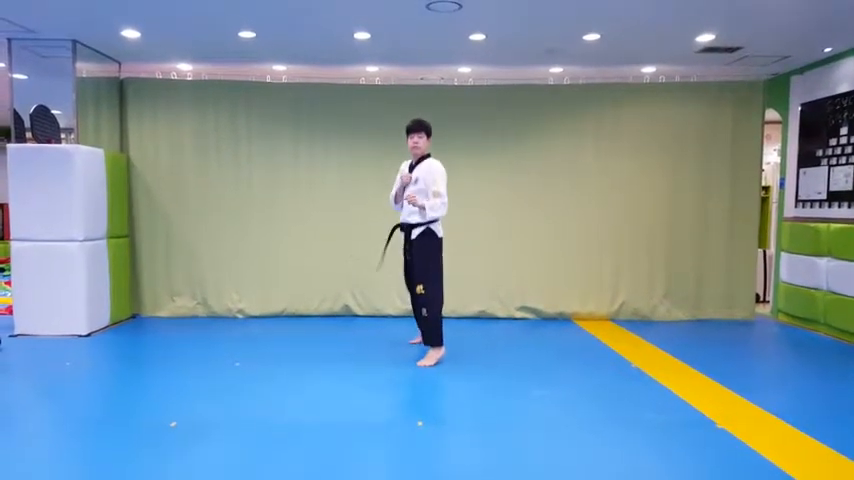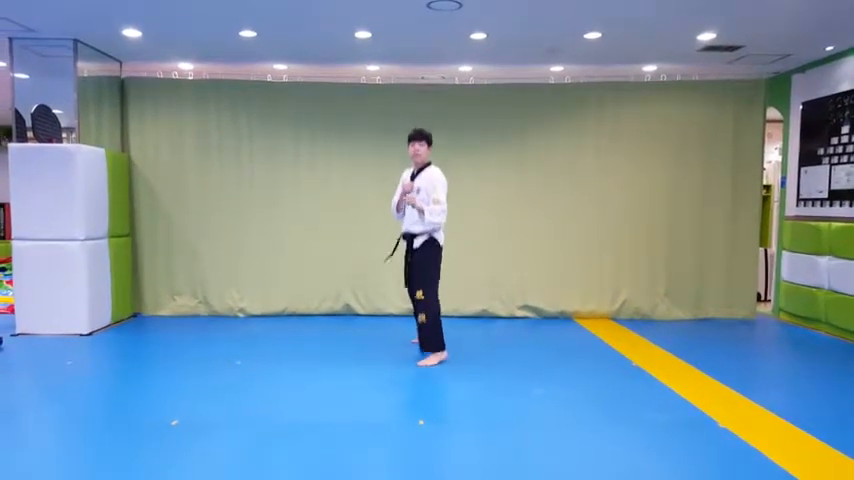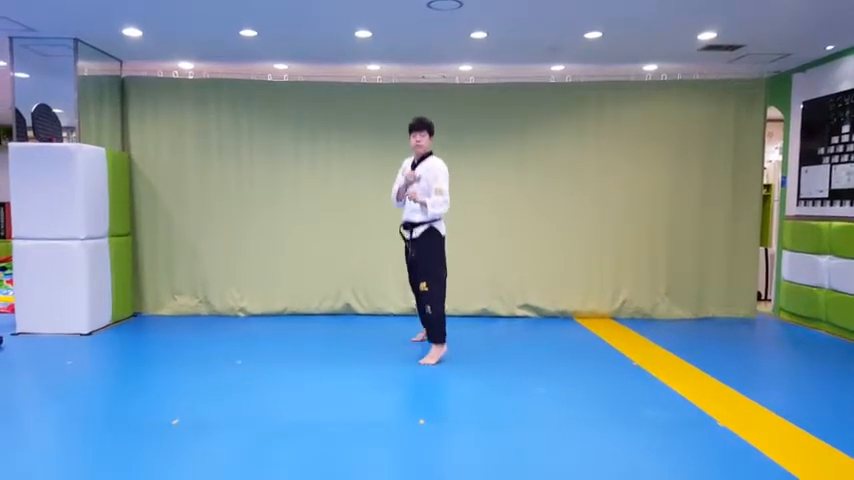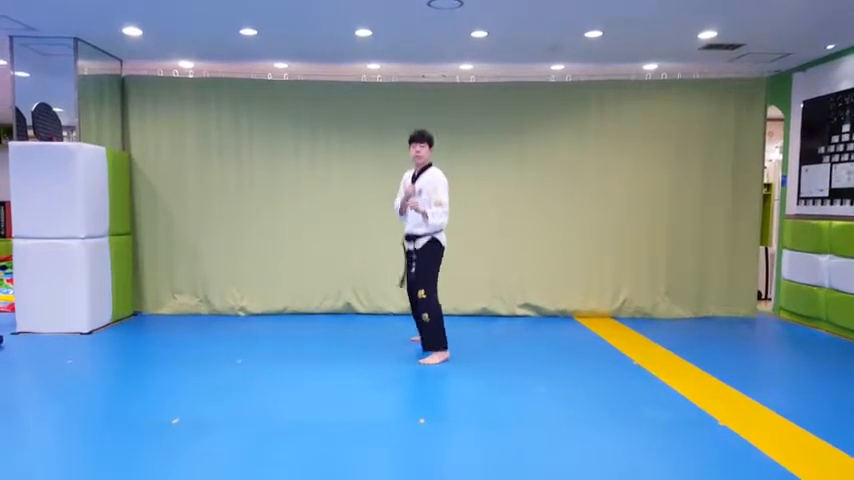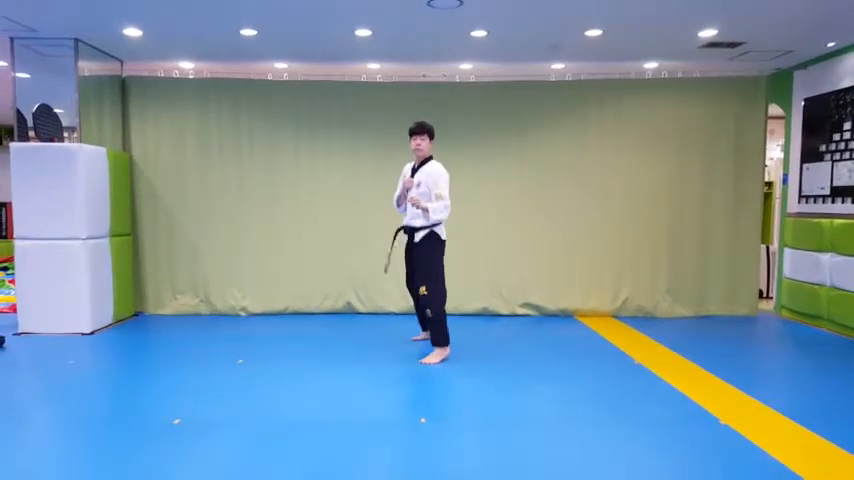
dt=0.2s
person 1, frame 1
left shoulder: (434, 167)
right shoulder: (405, 167)
left elbow: (441, 206)
right elbow: (396, 204)
left wrist: (420, 203)
right wrist: (400, 187)
left hip: (428, 234)
right hip: (410, 233)
left knee: (428, 288)
right knee: (414, 286)
left ankle: (436, 347)
right ankle: (426, 331)
person 1, frame 2
left shoulder: (435, 176)
right shoulder: (407, 175)
left elbow: (440, 213)
right elbow: (397, 212)
left wrist: (419, 206)
right wrist: (402, 195)
left hip: (429, 241)
right hip: (412, 240)
left knee: (426, 293)
right knee: (415, 291)
left ankle: (438, 350)
right ankle: (425, 333)
person 1, frame 3
left shoulder: (437, 165)
right shoulder: (407, 165)
left elbow: (443, 203)
right elbow: (396, 200)
left wrist: (421, 200)
right wrist: (404, 185)
left hip: (430, 232)
right hip: (411, 231)
left knee: (432, 285)
right knee: (418, 283)
left ankle: (439, 344)
right ankle: (429, 328)
person 1, frame 4
left shoulder: (436, 177)
right shoulder: (408, 176)
left elbow: (442, 214)
right elbow: (400, 213)
left wrist: (423, 210)
right wrist: (405, 199)
left hip: (430, 242)
right hip: (413, 241)
left knee: (425, 292)
right knee: (414, 291)
left ankle: (440, 349)
right ankle: (426, 332)
person 1, frame 5
left shoulder: (436, 170)
right shoulder: (408, 169)
left elbow: (444, 208)
right elbow: (399, 206)
left wrist: (423, 206)
right wrist: (403, 190)
left hip: (430, 236)
right hip: (412, 236)
left knee: (431, 288)
right knee: (415, 286)
left ankle: (442, 347)
right ankle: (429, 328)
